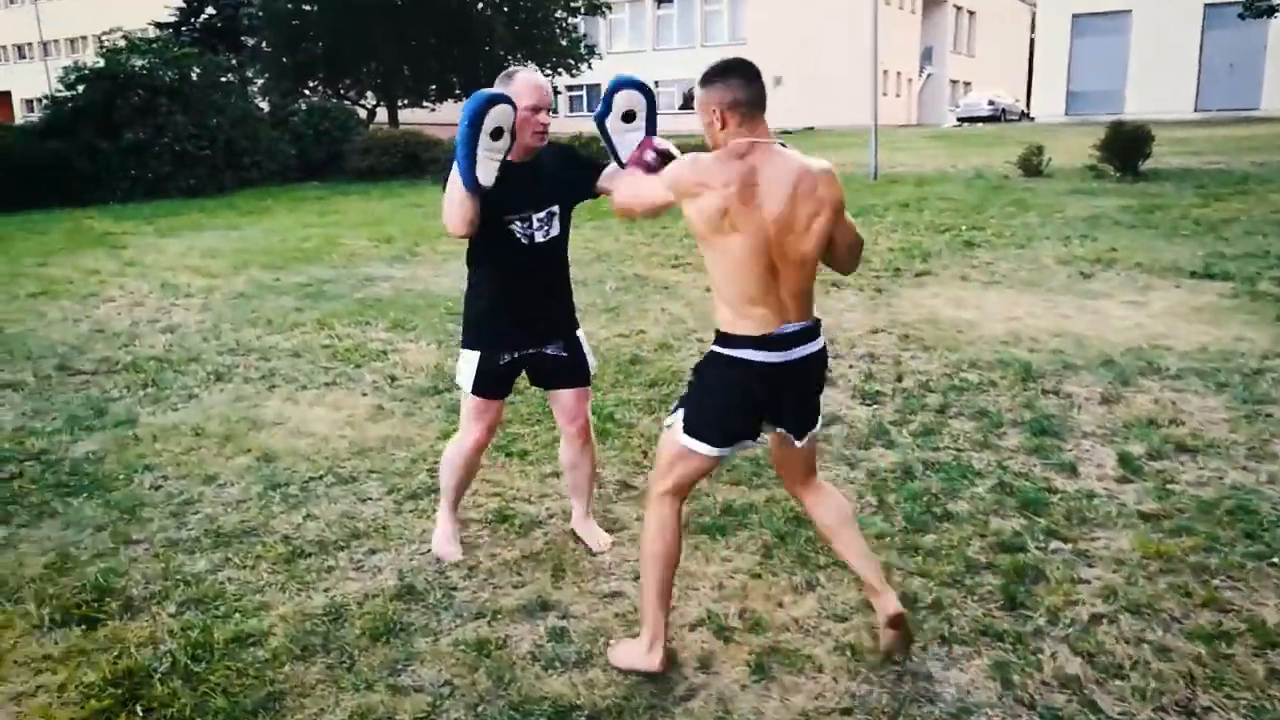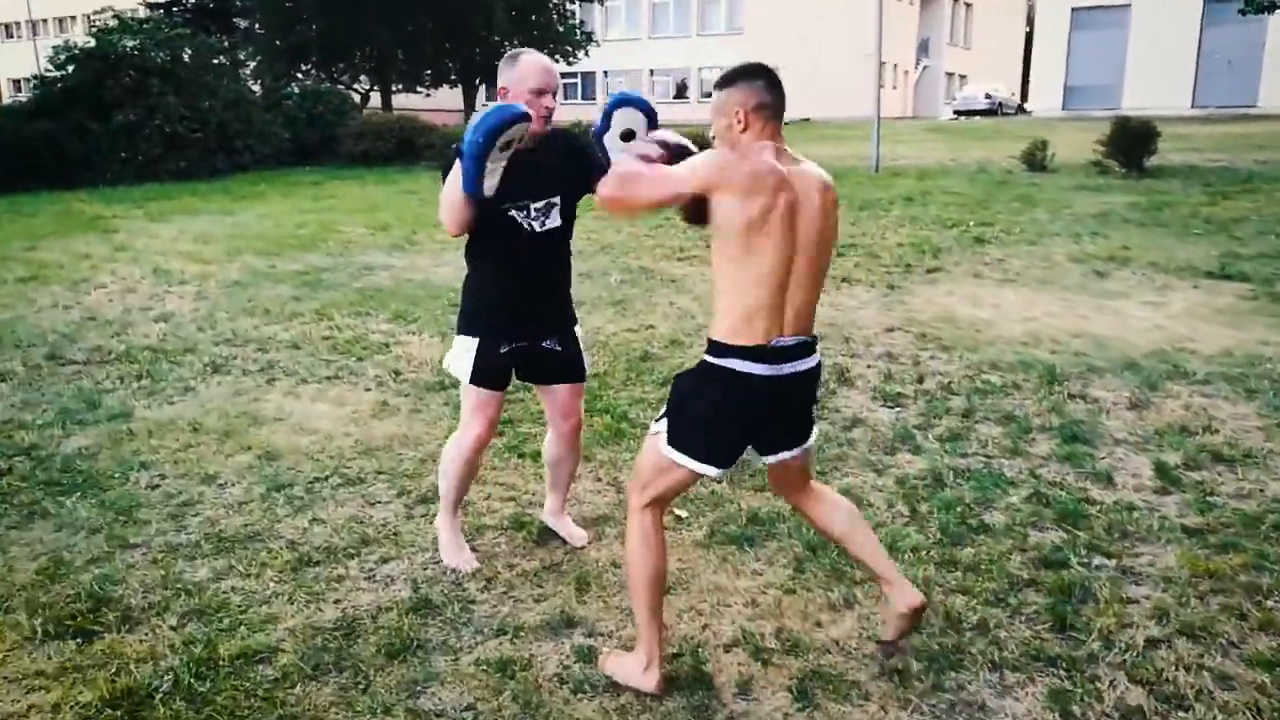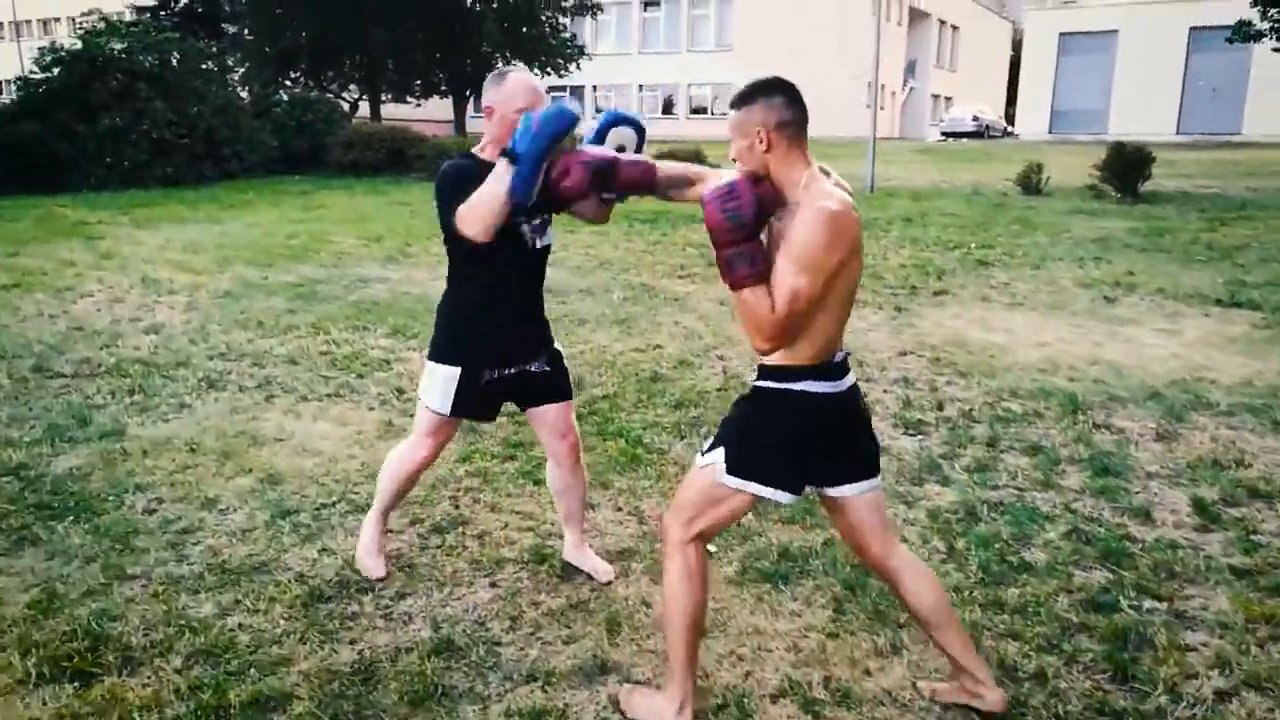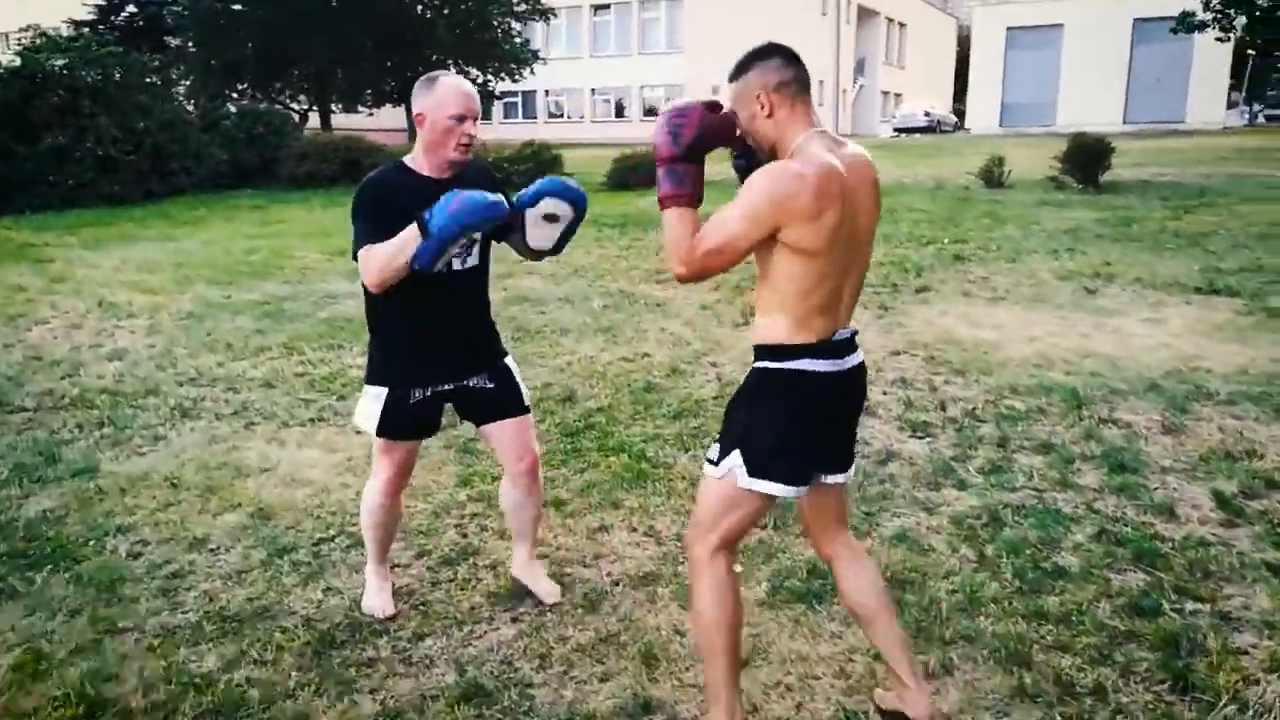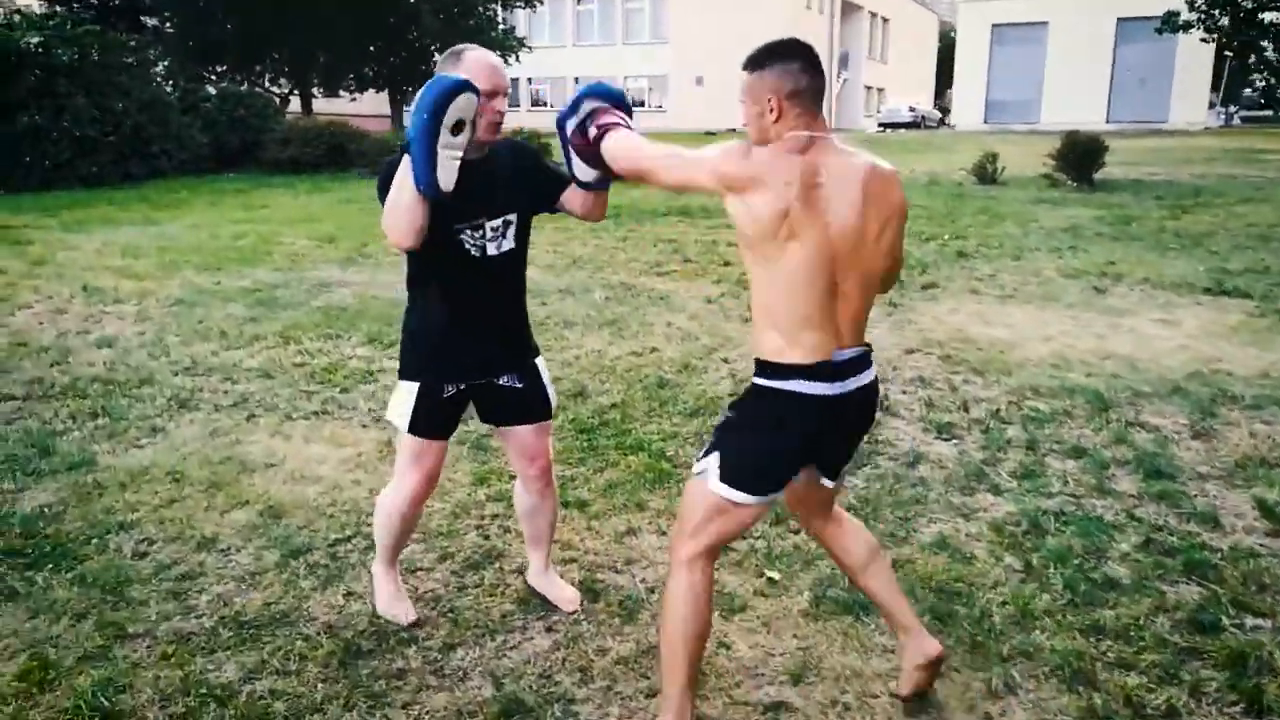
dt=0.3s
person 1, frame 1
left shoulder: (710, 176)
right shoulder: (820, 176)
left elbow: (624, 194)
right elbow: (848, 258)
left wrist: (643, 162)
left hip: (739, 366)
right hip: (803, 356)
left knee: (666, 492)
right knee: (806, 482)
left ankle: (649, 641)
right ankle: (884, 598)
person 1, frame 2
left shoulder: (732, 169)
right shoulder: (821, 184)
left elbow: (613, 195)
left wrist: (647, 156)
left hip: (732, 379)
right hip: (797, 372)
left knee: (644, 501)
right knee: (798, 488)
left ankle: (646, 660)
right ankle: (898, 588)
person 1, frame 3
left shoulder: (821, 214)
right shoulder: (802, 183)
left elbow: (766, 333)
right elbow: (700, 182)
left wrist: (735, 244)
right wrist: (614, 164)
left hip: (785, 405)
right hip: (834, 397)
left knee: (682, 531)
right knee: (883, 548)
person 1, frame 4
left shoulder: (785, 180)
right shoulder: (857, 164)
left elbow: (687, 263)
left wrist: (676, 166)
right wrist: (746, 159)
left hip: (788, 384)
right hip: (840, 371)
left knee: (708, 546)
right knee: (830, 535)
person 1, frame 5
left shoulder: (767, 169)
right shoulder: (883, 178)
left elbow: (634, 158)
left wrist: (597, 125)
left hip: (786, 400)
right hip: (854, 387)
left knee: (690, 551)
right knee: (818, 511)
right ankle: (916, 639)
person 2, frame 1
left shoulder: (560, 162)
right shoulder: (471, 169)
right elbow: (461, 225)
right wrist: (477, 157)
left hip: (555, 323)
right hip: (493, 328)
left knee: (577, 425)
right knee: (477, 433)
left ankle: (582, 516)
right ankle: (446, 516)
person 2, frame 2
left shoulder: (568, 149)
right shoulder: (472, 155)
right elbow: (453, 224)
right wrist: (474, 155)
left hip: (552, 314)
right hip: (491, 318)
left knee: (568, 420)
right knee: (477, 429)
left ankle: (555, 510)
right ankle: (447, 524)
person 2, frame 3
left shoulder: (537, 166)
right shoulder: (457, 175)
left elbow: (595, 211)
right elbow: (481, 228)
right wrist: (518, 160)
left hip: (528, 338)
right hip: (467, 342)
left knee: (565, 442)
right knee: (425, 448)
left ankle: (575, 544)
right ankle: (374, 526)
person 2, frame 4
left shoulder: (480, 179)
right shoulder: (379, 191)
left elbow: (523, 240)
right elbow: (373, 275)
left wrist: (541, 223)
right wrist: (431, 227)
left hip: (479, 352)
right hip: (404, 362)
left knee: (524, 459)
right knee: (389, 473)
left ankle: (525, 560)
right ankle: (376, 571)
person 2, frame 5
left shoulder: (515, 161)
right shoulder: (407, 168)
left elbow: (589, 207)
right elbow: (403, 236)
right wrist: (423, 151)
left hip: (510, 347)
right hip: (437, 353)
left knee: (537, 465)
right knee: (417, 476)
left ankle: (540, 568)
right ankle: (386, 570)
